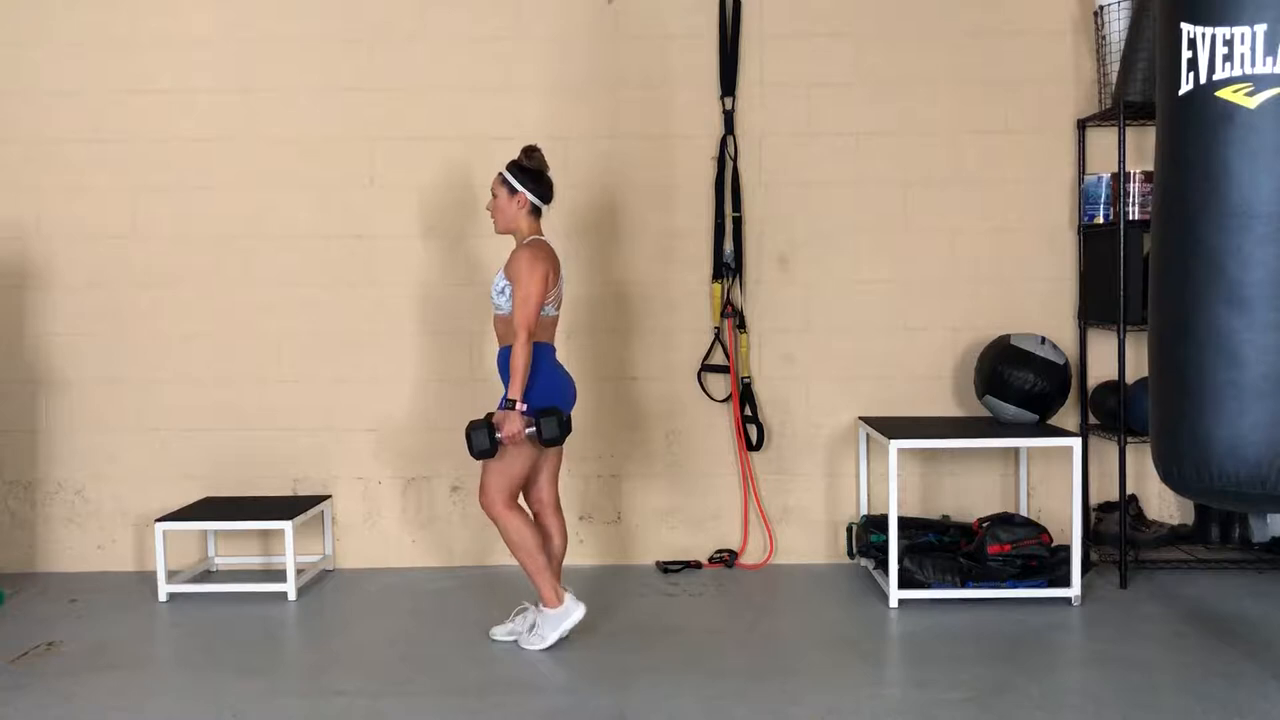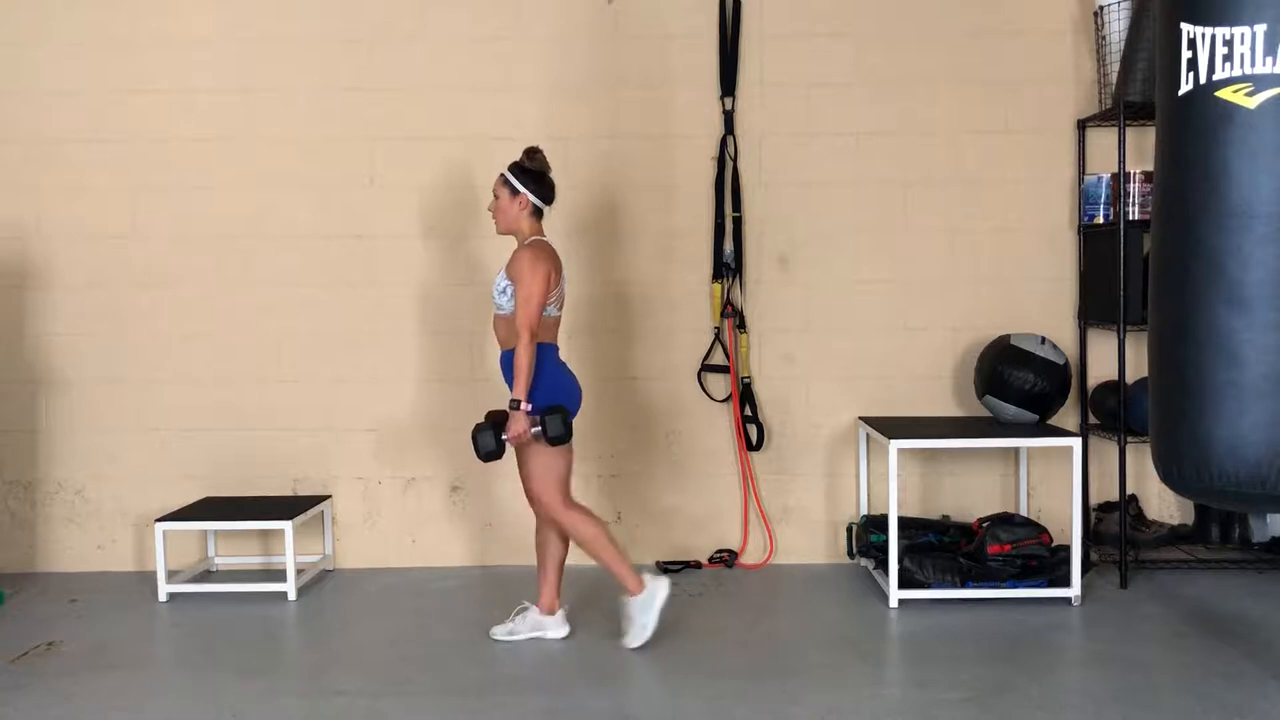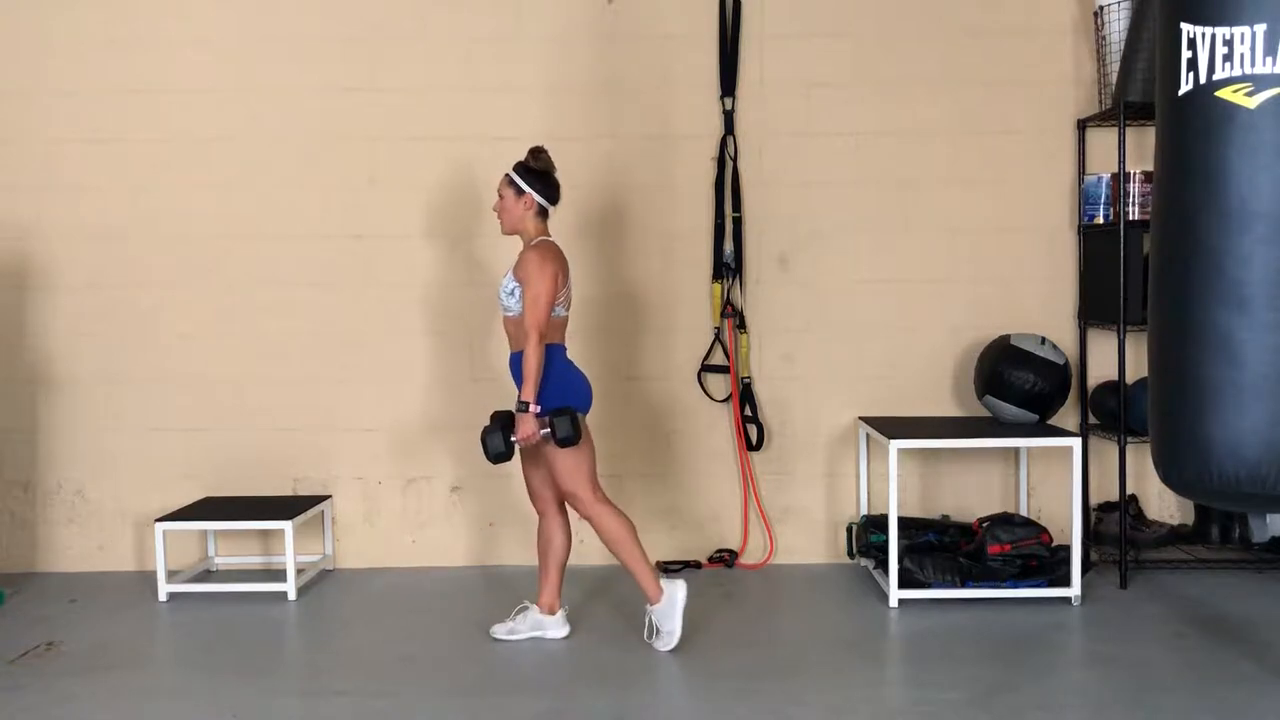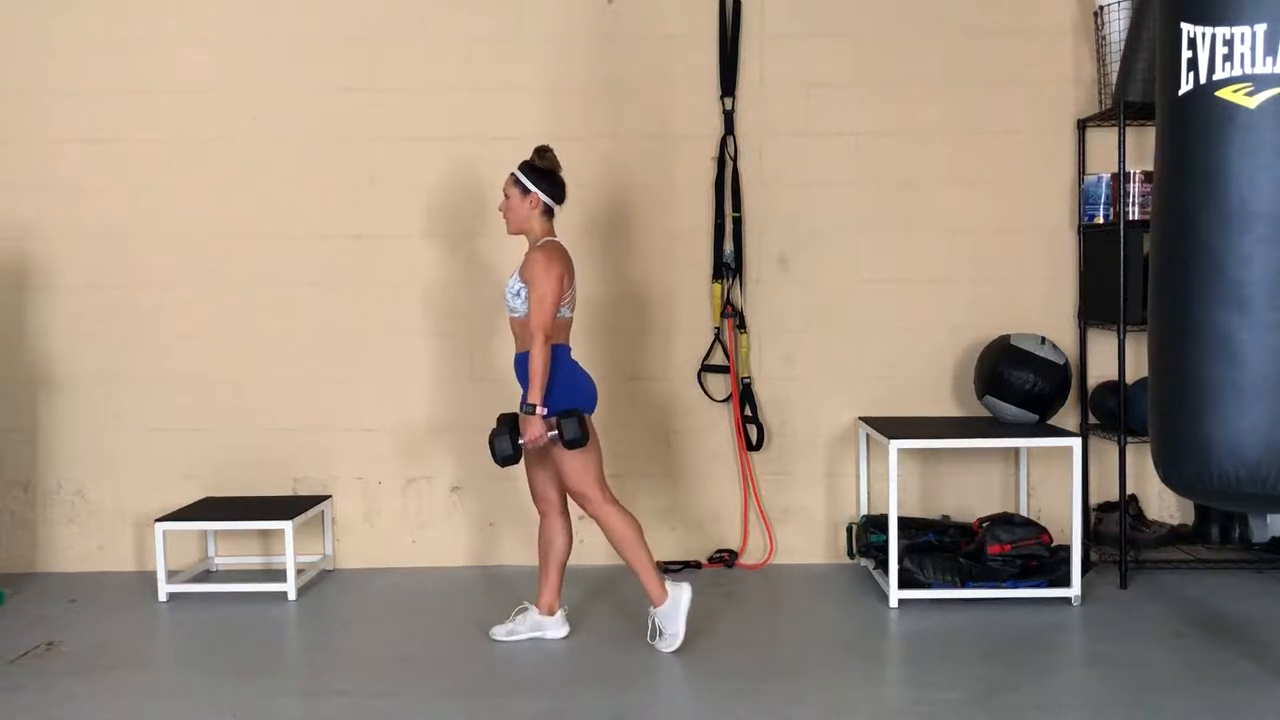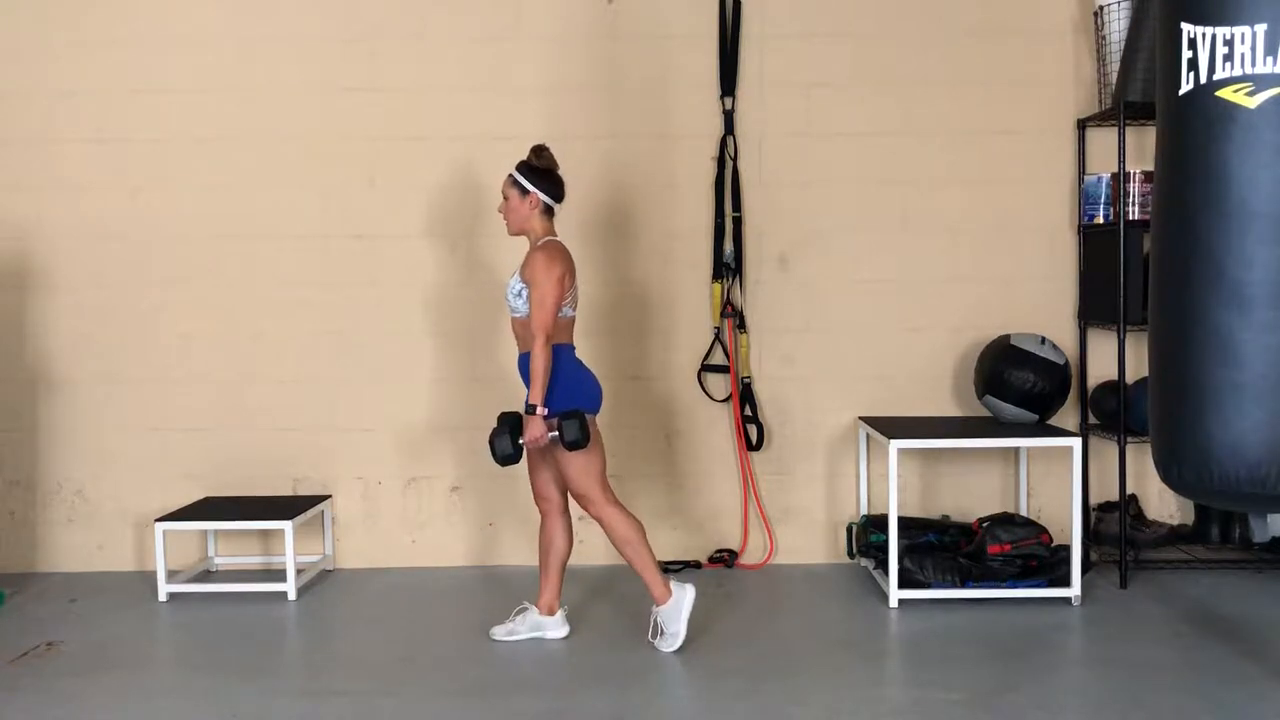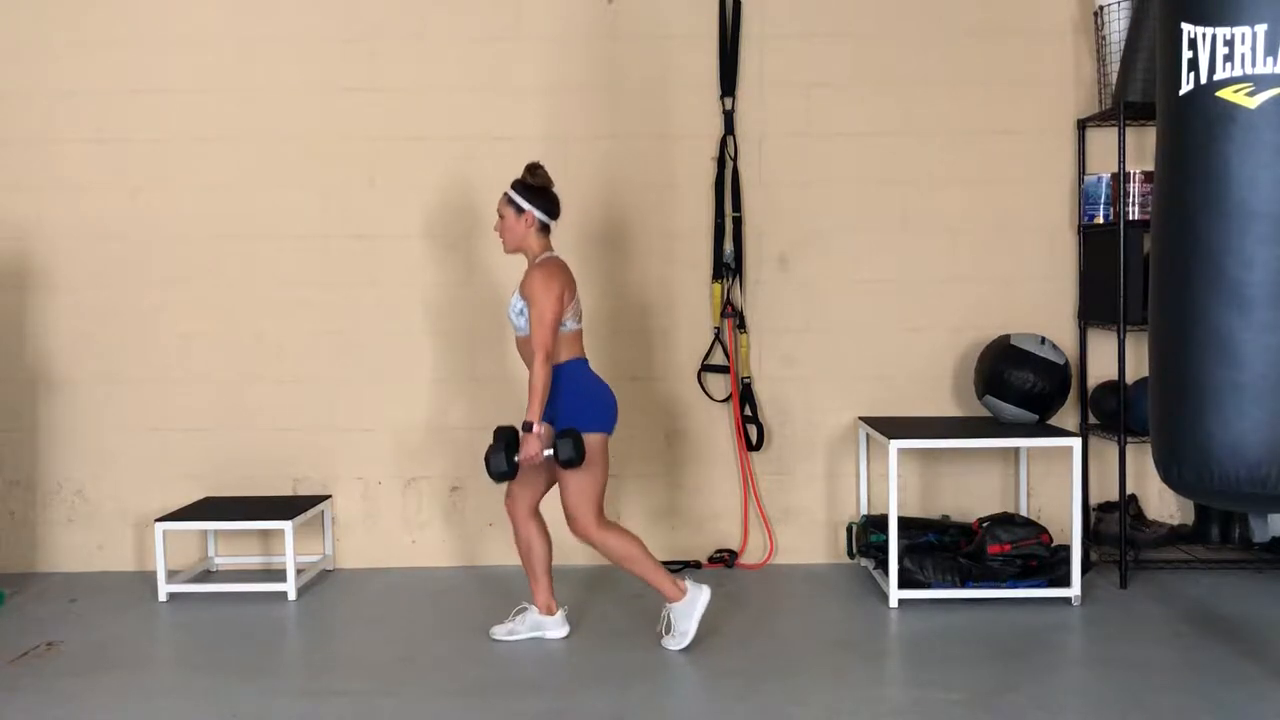
dt=0.3s
person 1, frame 1
left shoulder: (528, 254)
right shoulder: (537, 253)
left elbow: (523, 336)
left wrist: (513, 405)
left hip: (534, 385)
right hip: (541, 383)
left knee: (497, 498)
right knee: (542, 501)
left ankle: (556, 603)
right ankle: (548, 608)
person 1, frame 2
left shoulder: (530, 255)
right shoulder: (537, 254)
left elbow: (525, 335)
left wrist: (519, 405)
left hip: (541, 386)
right hip: (540, 386)
left knee: (556, 504)
right knee: (545, 506)
left ankle: (640, 589)
right ankle: (547, 611)
person 1, frame 3
left shoulder: (536, 256)
right shoulder: (542, 254)
left elbow: (534, 337)
left wrist: (527, 407)
right wrist: (531, 403)
left hip: (551, 386)
right hip: (547, 385)
left knee: (586, 499)
right knee: (547, 504)
left ankle: (660, 594)
right ankle: (548, 611)
person 1, frame 4
left shoulder: (543, 256)
right shoulder: (545, 254)
left elbow: (540, 338)
left wrist: (534, 409)
right wrist: (535, 406)
left hip: (556, 388)
right hip: (549, 387)
left knee: (595, 499)
right knee: (549, 503)
left ankle: (664, 597)
right ankle: (547, 612)
person 1, frame 5
left shoulder: (544, 256)
right shoulder: (546, 254)
left elbow: (542, 338)
left wrist: (535, 409)
right wrist: (538, 406)
left hip: (560, 387)
right hip: (554, 387)
left knee: (597, 500)
right knee: (549, 503)
left ankle: (667, 597)
right ankle: (547, 613)
person 1, frame 6
left shoulder: (543, 273)
right shoulder: (544, 271)
left elbow: (542, 356)
left wrist: (532, 426)
right wrist: (539, 421)
left hip: (577, 401)
right hip: (564, 401)
left knee: (586, 521)
right knee: (520, 500)
left ankle: (683, 595)
right ankle: (546, 613)
